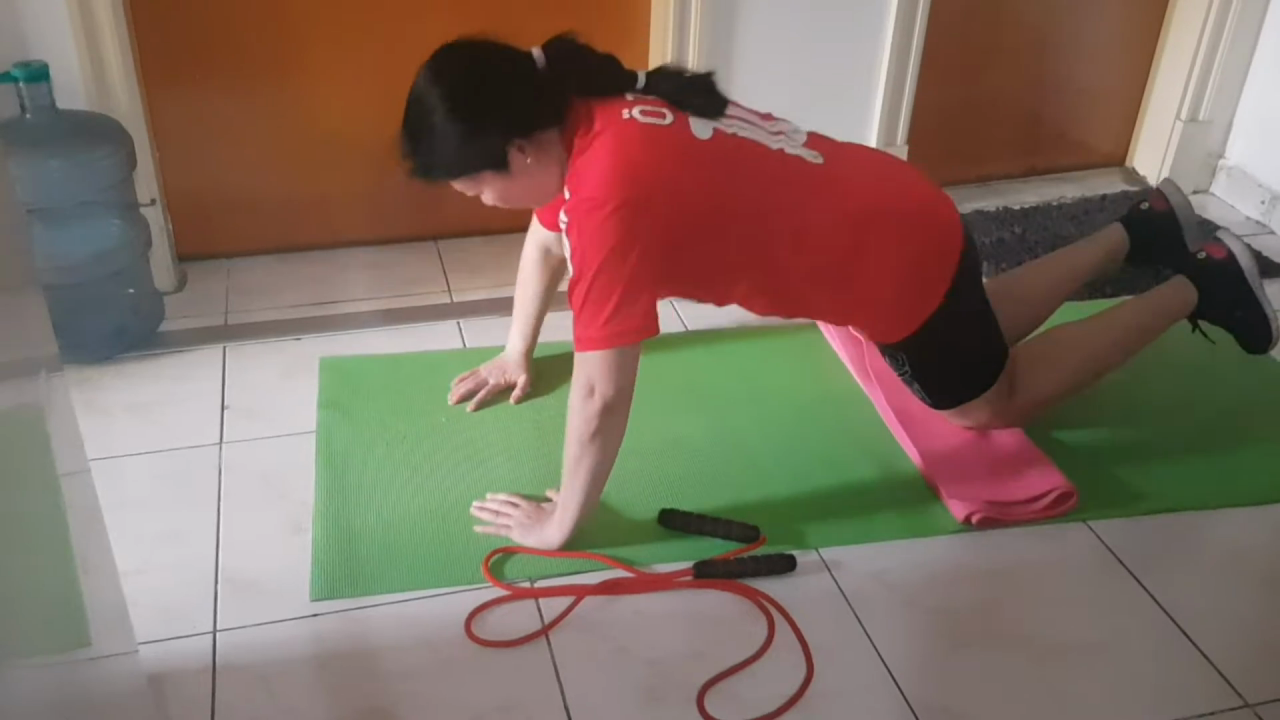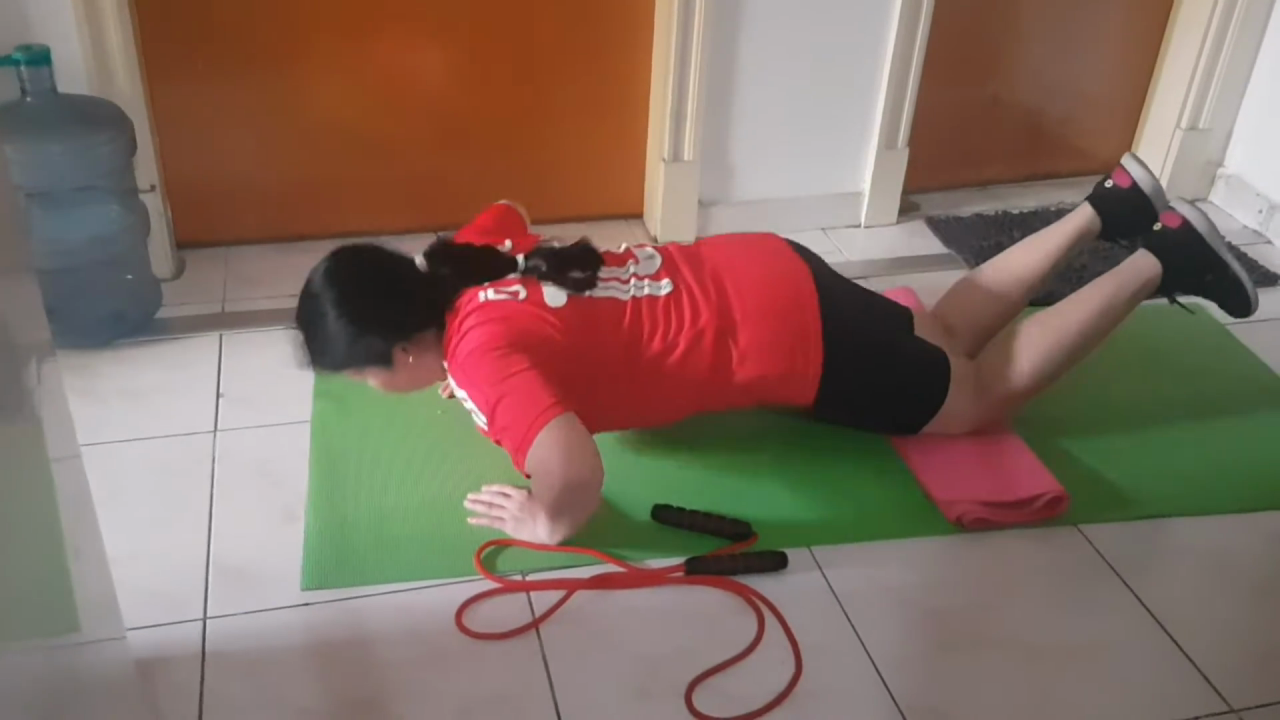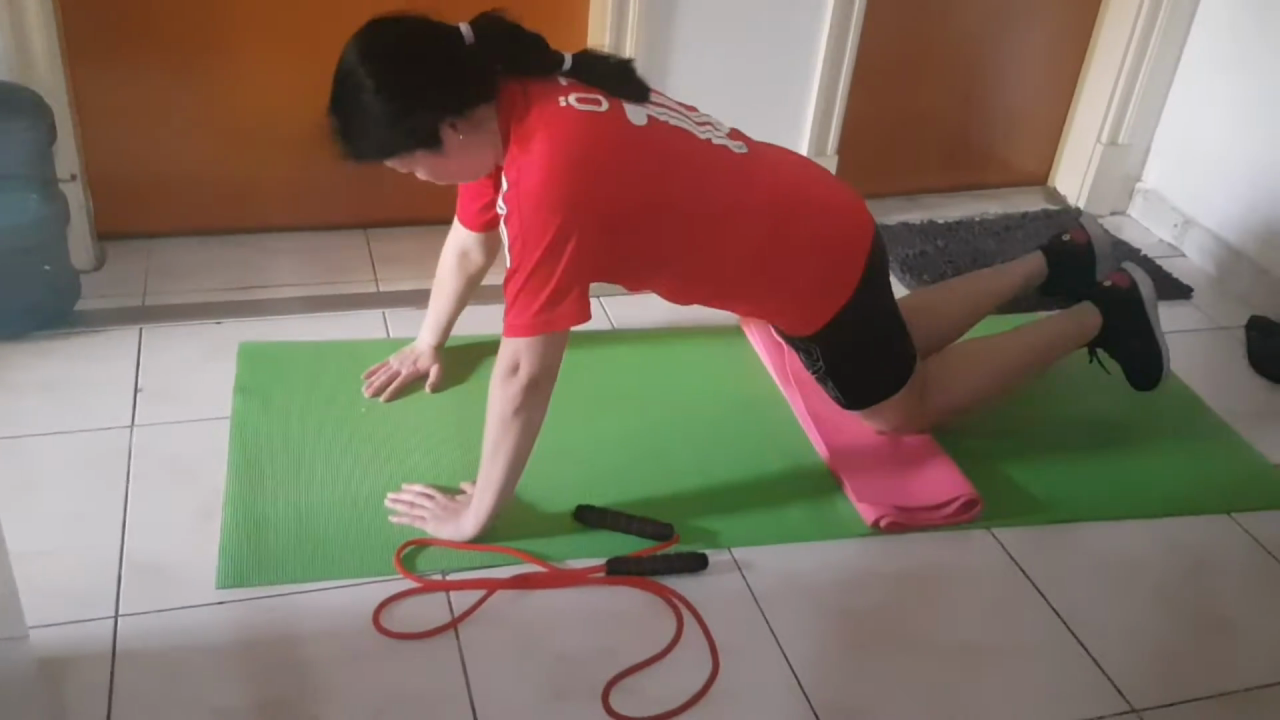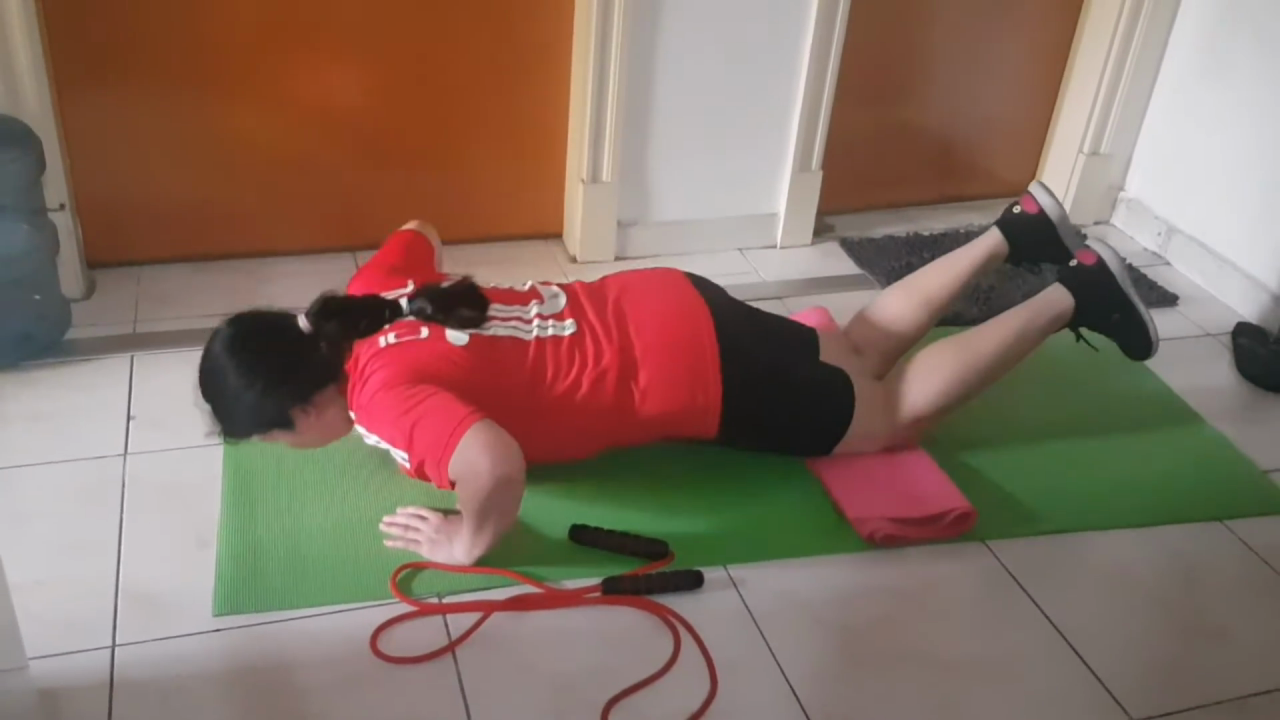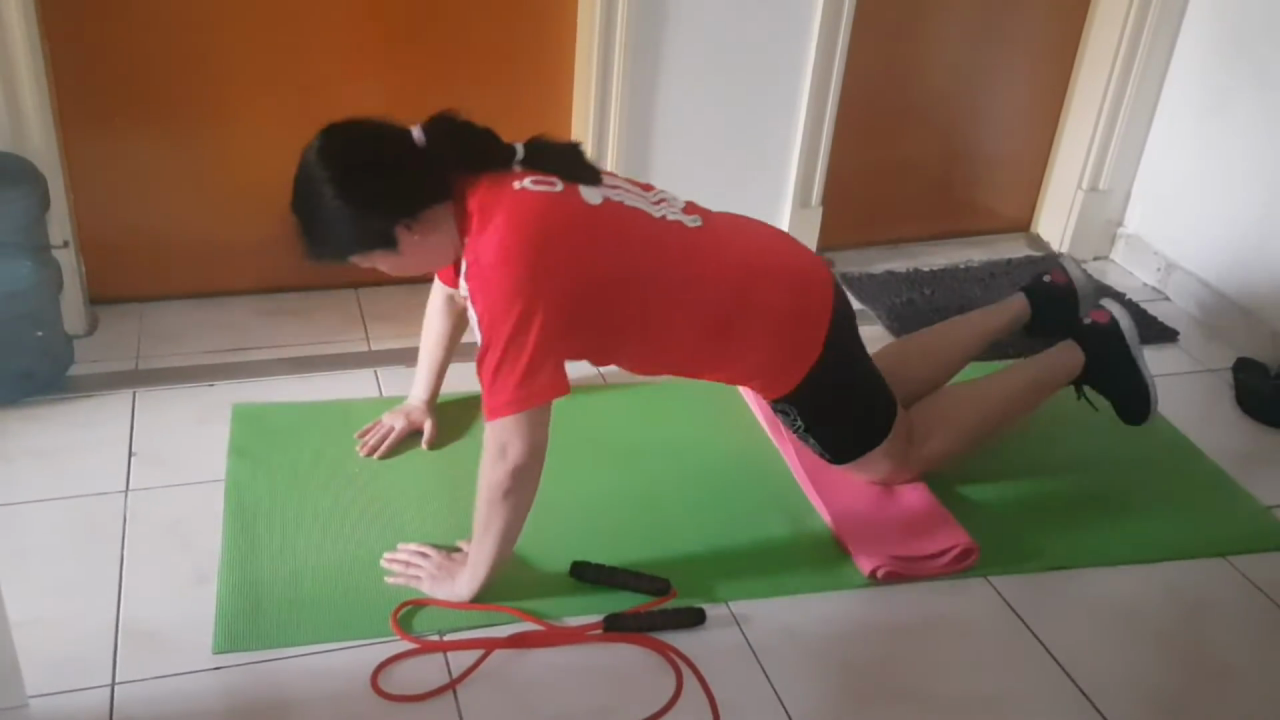
dt=1s
person 1, frame 1
left shoulder: (609, 187)
right shoulder: (575, 120)
left elbow: (602, 394)
right elbow: (546, 238)
left wrist: (561, 520)
right wrist: (515, 356)
left hip: (900, 257)
right hip: (878, 211)
left knee: (997, 402)
right knee: (978, 341)
left ankle: (1196, 287)
right ankle: (1137, 231)
person 1, frame 2
left shoulder: (476, 356)
right shoulder: (459, 272)
left elbow: (574, 469)
left wrist: (546, 522)
left hip: (778, 337)
right hip: (757, 273)
left knee: (981, 395)
right knee: (950, 332)
left ankle: (1158, 259)
right ankle: (1109, 208)
person 1, frame 3
left shoulder: (550, 167)
right shoulder: (503, 104)
left elbow: (524, 373)
right elbow: (470, 238)
left wrist: (475, 512)
right wrist: (427, 347)
left hip: (818, 256)
right hip: (792, 218)
left knee: (906, 407)
right knee: (892, 347)
left ankle: (1096, 316)
right ankle: (1054, 262)
person 1, frame 4
left shoulder: (383, 396)
right shoulder: (366, 310)
left elbow: (496, 464)
right elbow: (419, 233)
left wrist: (468, 541)
left hip: (682, 370)
right hip: (661, 305)
left knee: (886, 416)
right knee: (857, 356)
left ankle: (1070, 297)
right ankle: (1013, 232)
person 1, frame 5
left shoulder: (508, 251)
right shoulder: (470, 182)
left elbow: (516, 453)
right elbow: (451, 288)
left wrist: (470, 572)
right wrist: (419, 400)
left hip: (783, 317)
right hip: (760, 273)
left knee: (899, 455)
right knee: (881, 396)
left ankle: (1077, 351)
right ankle: (1037, 302)
